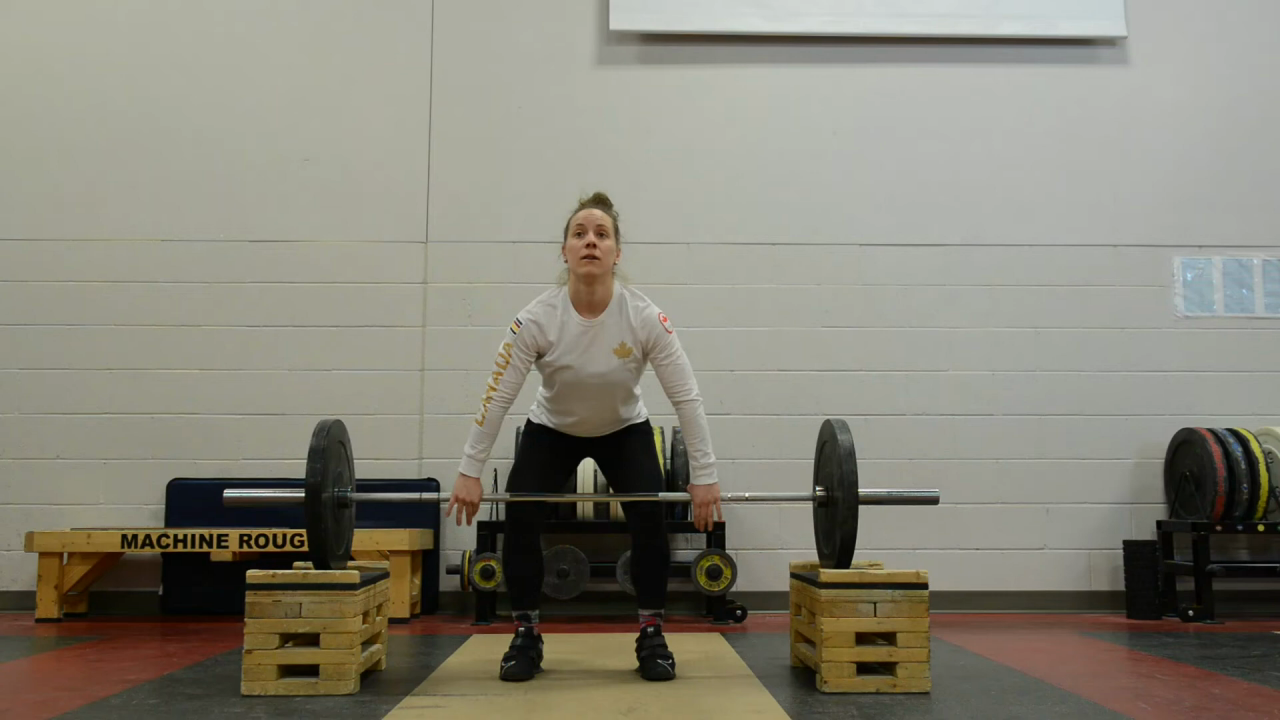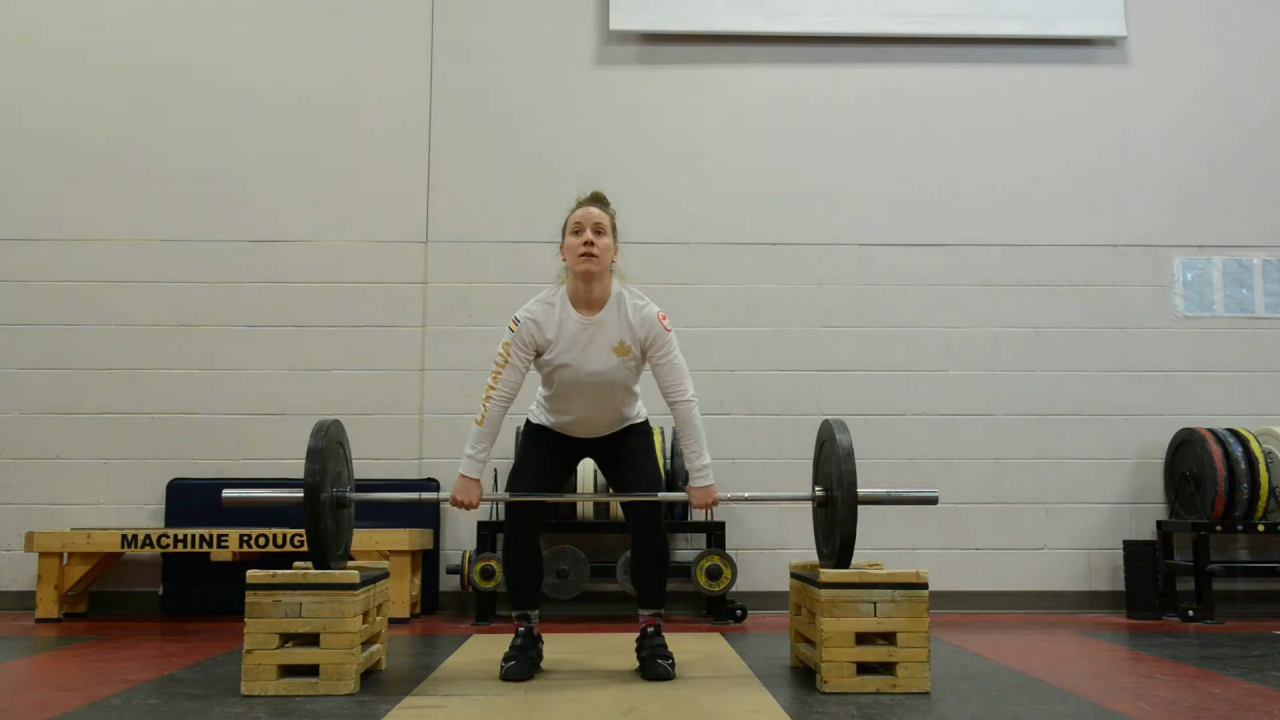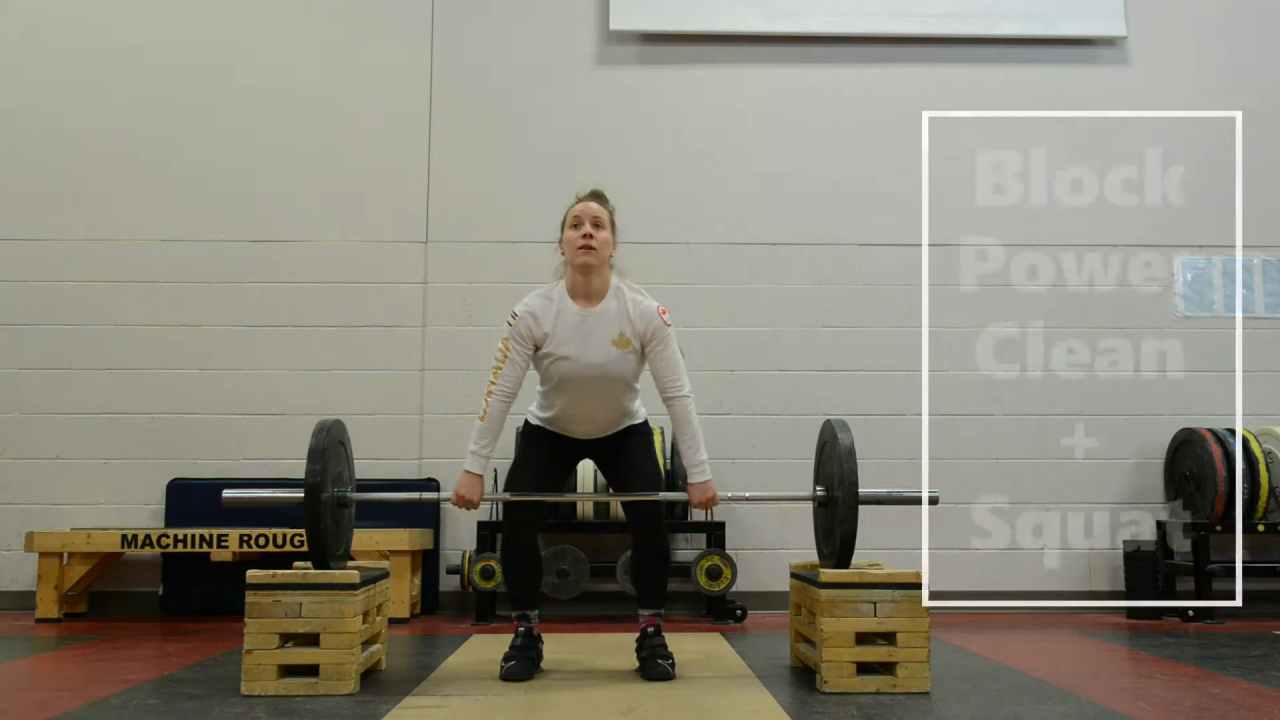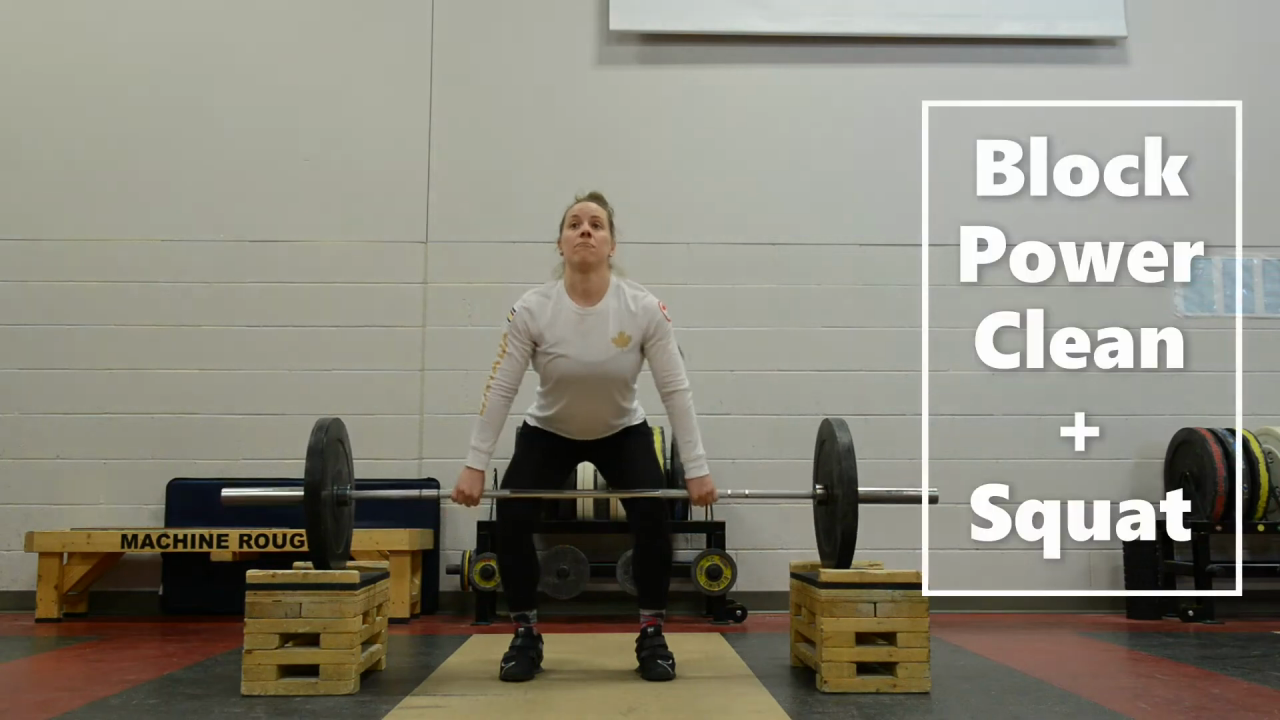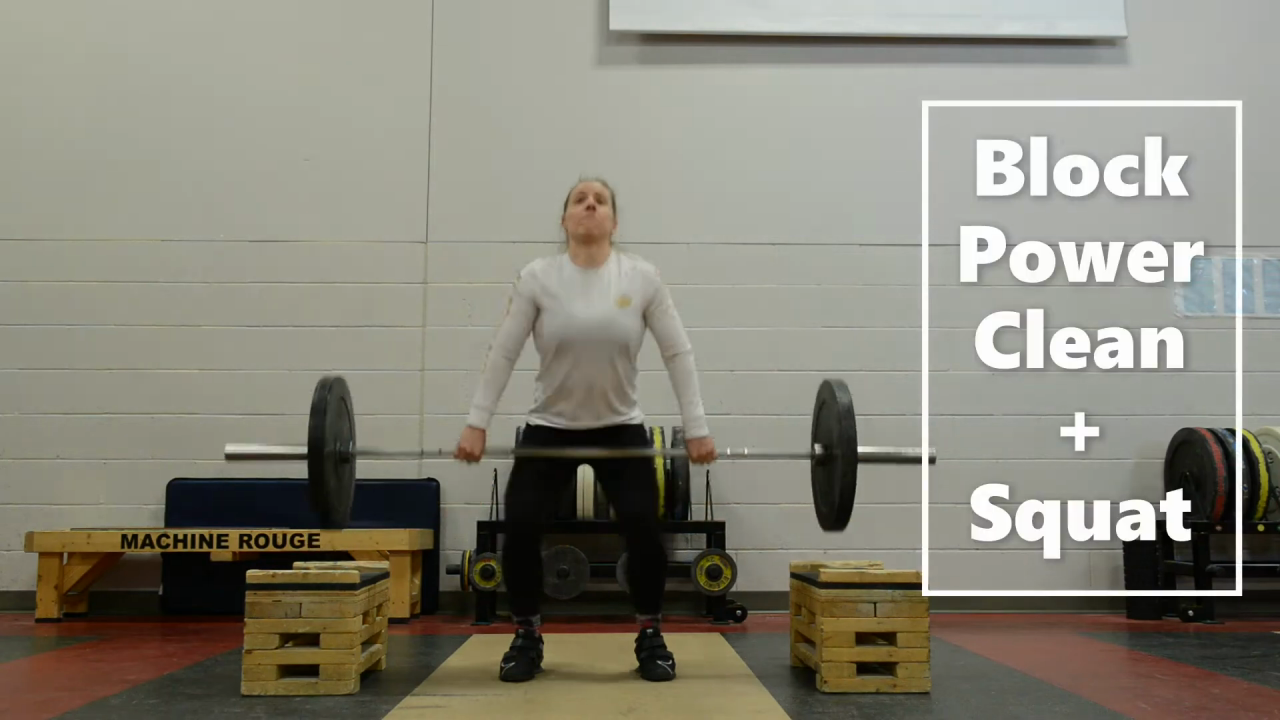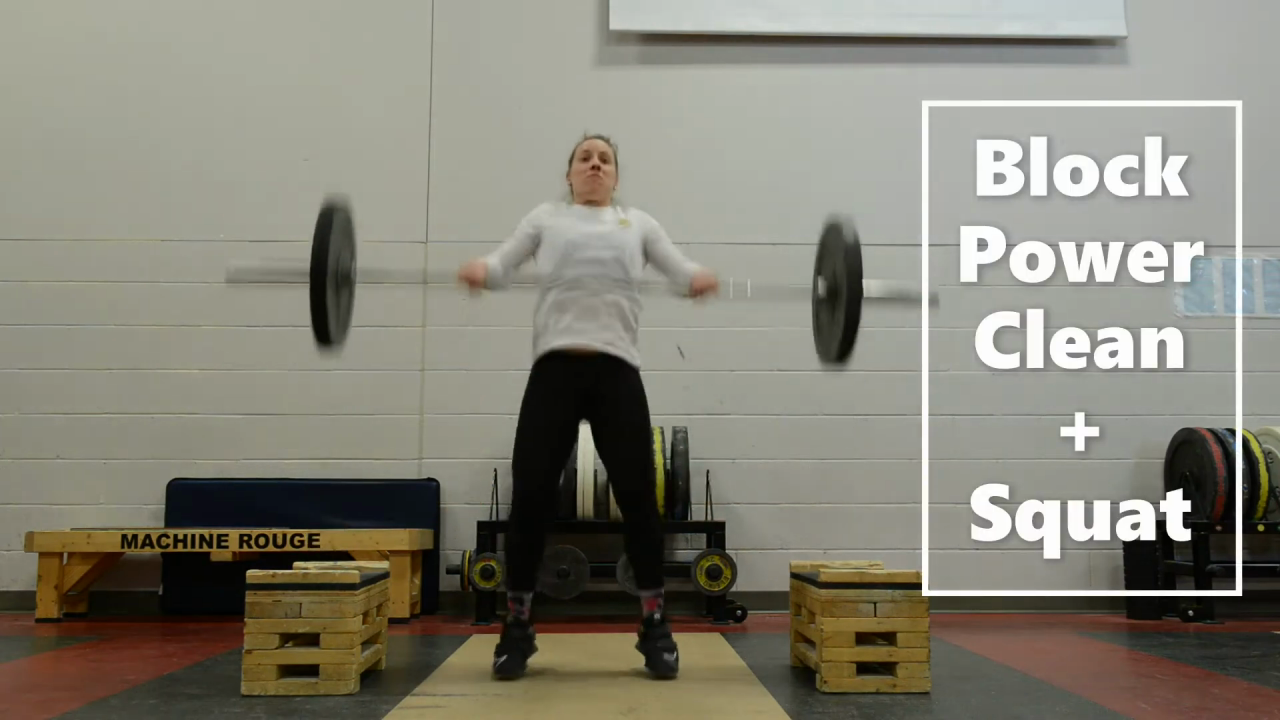
dt=0.3s
person 1, frame 1
left shoulder: (646, 317)
right shoulder: (536, 318)
left elbow: (686, 397)
right elbow: (497, 396)
left wrist: (705, 476)
right wrist: (469, 472)
left hip: (624, 430)
right hip: (551, 431)
left knee: (649, 517)
right knee: (521, 517)
left ankle: (652, 636)
right ankle: (526, 637)
person 1, frame 2
left shoulder: (645, 316)
right shoulder: (535, 317)
left elbow: (681, 397)
right elbow: (497, 395)
left wrist: (701, 477)
right wrist: (469, 472)
left hip: (625, 431)
right hip: (550, 432)
left knee: (649, 518)
right knee: (520, 517)
left ankle: (652, 636)
right ankle: (526, 637)
person 1, frame 3
left shoulder: (645, 311)
right shoulder: (533, 311)
left elbow: (677, 394)
right elbow: (499, 392)
left wrist: (699, 473)
right wrist: (472, 469)
left hip: (624, 432)
right hip: (549, 432)
left knee: (649, 518)
right knee: (518, 518)
left ankle: (651, 637)
right ankle: (526, 638)
person 1, frame 4
left shoulder: (644, 308)
right shoulder: (532, 309)
left elbow: (675, 389)
right elbow: (500, 387)
left wrist: (697, 469)
right wrist: (474, 465)
left hip: (623, 432)
right hip: (548, 432)
left knee: (653, 518)
right knee: (512, 519)
left ankle: (652, 636)
right ankle: (526, 637)
person 1, frame 5
left shoulder: (642, 276)
right shoulder: (538, 276)
left elbow: (678, 352)
right elbow: (503, 351)
left wrist: (697, 425)
right wrist: (476, 422)
left hip: (619, 427)
right hip: (549, 428)
left knee: (643, 526)
right knee: (522, 527)
left ankle: (650, 638)
right ankle: (526, 639)
person 1, frame 6
left shoulder: (637, 223)
right shoulder: (546, 217)
left elbow: (681, 272)
right elbow: (501, 266)
left wrist: (699, 278)
right wrist: (480, 271)
left hip: (617, 373)
right hip: (555, 371)
left knee: (637, 499)
right knee: (532, 498)
left ankle: (654, 623)
right ankle: (518, 625)
